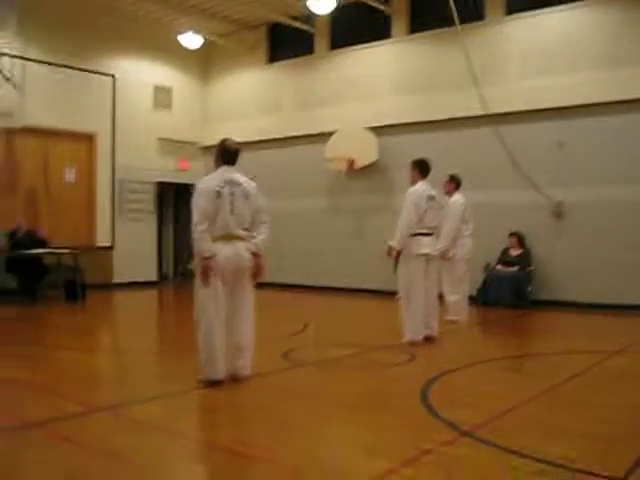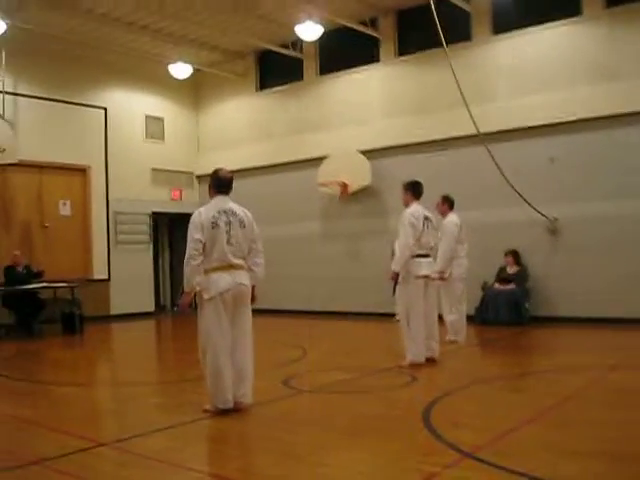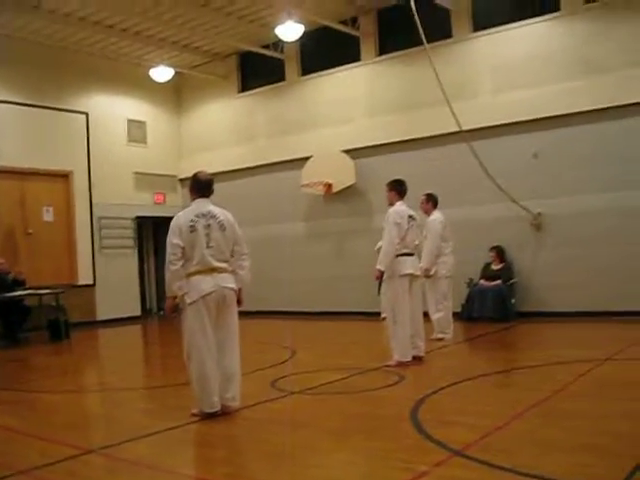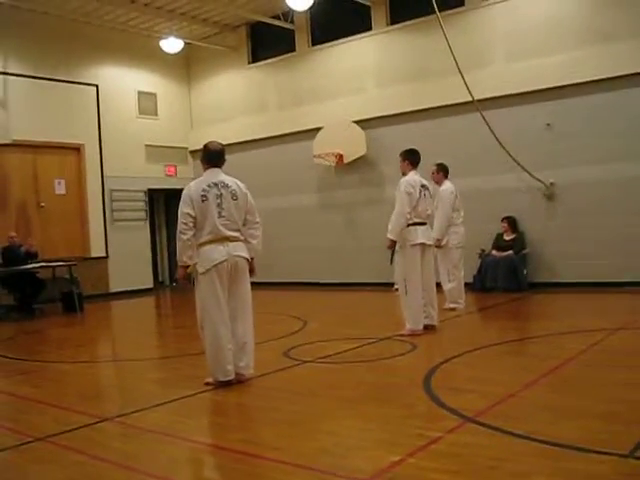
dt=0.7s
person 1, frame 1
left shoulder: (206, 184)
right shoulder: (250, 186)
left elbow: (200, 224)
right elbow: (260, 223)
left wrist: (202, 257)
right wrist: (257, 255)
left hip: (215, 252)
right hip: (242, 252)
left knee: (211, 314)
right knee: (241, 313)
left ankle: (213, 371)
right ankle: (240, 368)
person 1, frame 2
left shoulder: (202, 215)
right shoulder: (245, 215)
left elbow: (194, 256)
right elbow: (256, 253)
left wrist: (189, 289)
right wrist: (252, 284)
left hip: (214, 283)
right hip: (240, 281)
left knee: (216, 344)
right knee: (241, 341)
left ankle: (222, 401)
right ankle: (241, 397)
person 1, frame 3
left shoulder: (181, 219)
right shoulder: (227, 217)
left elbow: (174, 261)
right elbow: (241, 255)
left wrist: (172, 294)
right wrist: (239, 287)
left hip: (197, 287)
right hip: (225, 285)
left knee: (201, 348)
right knee: (227, 344)
left ankle: (209, 404)
right ankle: (229, 400)
person 1, frame 4
left shoulder: (192, 189)
right shoulder: (239, 186)
left elbow: (185, 230)
right elbow: (253, 225)
left wrist: (183, 262)
right wrist: (251, 256)
left hip: (210, 256)
right hip: (237, 253)
left knee: (215, 318)
right knee: (240, 313)
left ankle: (223, 373)
right ankle: (242, 368)
person 2, frame 1
left shoulder: (414, 192)
right shoulder: (433, 194)
left elbow: (407, 221)
right elbow: (436, 222)
left wrist: (394, 244)
left hip: (414, 245)
right hip: (429, 244)
left knee: (412, 291)
right knee: (428, 290)
left ankle: (414, 333)
right ankle: (430, 330)
person 2, frame 2
left shoulder: (409, 214)
right shoulder: (428, 215)
left elbow: (406, 244)
right elbow: (432, 242)
left wrist: (396, 268)
left hip: (412, 266)
right hip: (427, 265)
left knee: (412, 313)
right knee: (427, 311)
left ankle: (416, 355)
right ankle: (430, 351)
person 2, frame 3
left shoulder: (394, 213)
right shoulder: (411, 214)
left elbow: (391, 243)
right elbow: (414, 241)
left wrist: (381, 267)
left hip: (397, 265)
right hip: (411, 263)
left knee: (398, 312)
right knee: (413, 310)
left ankle: (402, 355)
right ankle: (416, 350)
person 2, frame 4
left shoulder: (406, 183)
right shoulder: (424, 184)
left elbow: (401, 213)
right elbow: (428, 211)
left wrist: (392, 236)
left hip: (410, 235)
right hip: (424, 233)
left knee: (410, 282)
right knee: (426, 280)
left ankle: (414, 325)
right ankle: (429, 319)
person 3, frame 1
left shoulder: (455, 202)
right shoulder: (458, 200)
left elbow: (452, 227)
left wrist: (444, 248)
right wrist: (445, 246)
left hip: (456, 247)
right hip: (459, 246)
left knee: (455, 282)
right knee: (457, 282)
left ankle: (457, 314)
right ankle: (458, 313)
person 3, frame 2
left shoulder: (449, 222)
right shoulder: (453, 221)
left elbow: (447, 248)
left wrist: (441, 269)
right wrist: (442, 268)
left hip: (452, 268)
right hip: (455, 267)
left knee: (453, 302)
right knee: (455, 302)
left ankle: (456, 334)
right ankle: (456, 333)
person 3, frame 3
left shoulder: (434, 220)
right shoulder: (437, 218)
left elbow: (433, 246)
left wrist: (426, 266)
right wrist: (427, 265)
left hip: (438, 265)
right hip: (441, 264)
left knee: (439, 300)
right knee: (441, 300)
left ankle: (443, 332)
right ankle: (444, 330)
person 3, frame 4
left shoulder: (445, 190)
right shoulder: (448, 188)
left elbow: (444, 216)
left wrist: (438, 237)
right wrist: (439, 235)
left hip: (450, 235)
right hip: (453, 234)
left knee: (450, 270)
right knee: (453, 270)
left ankle: (455, 302)
right ankle: (456, 301)
